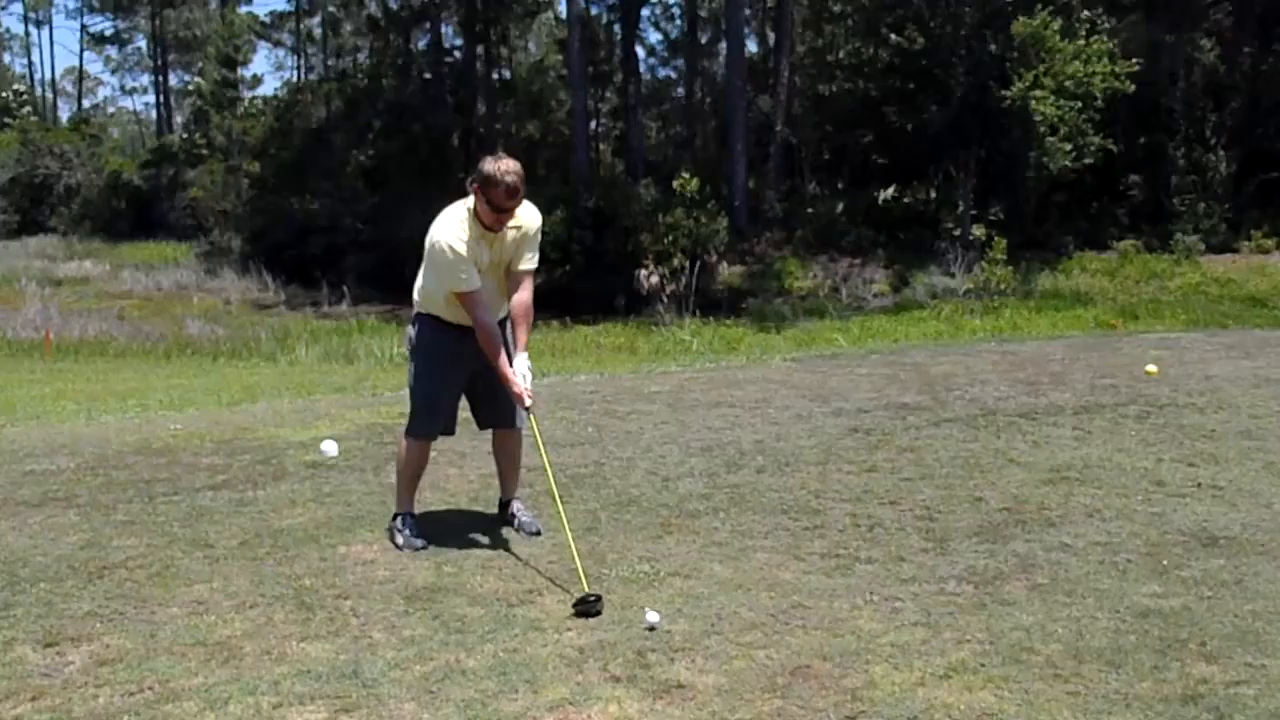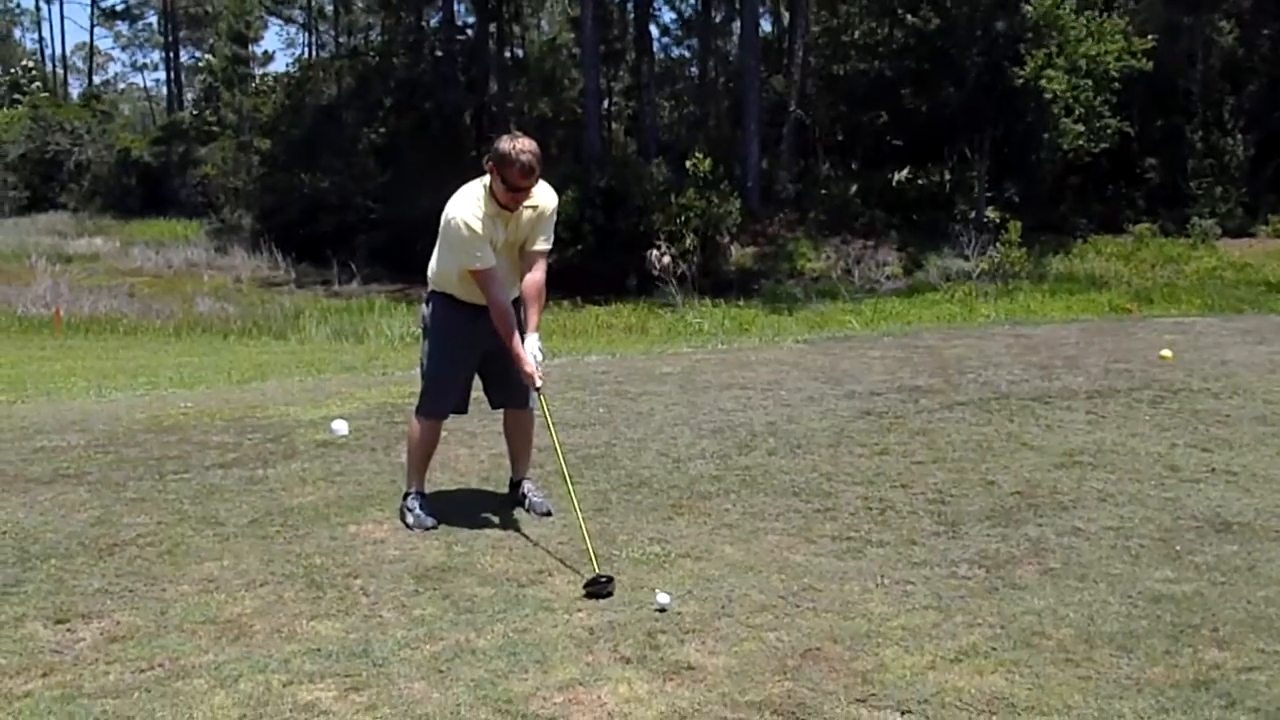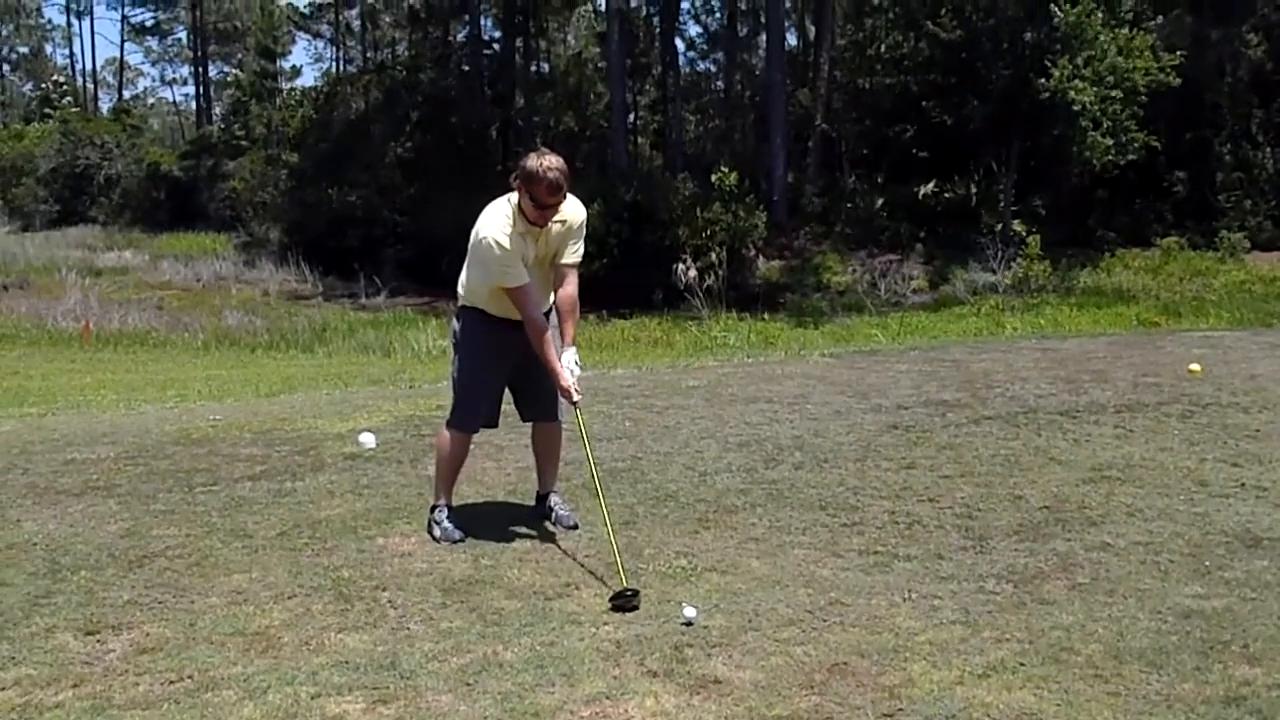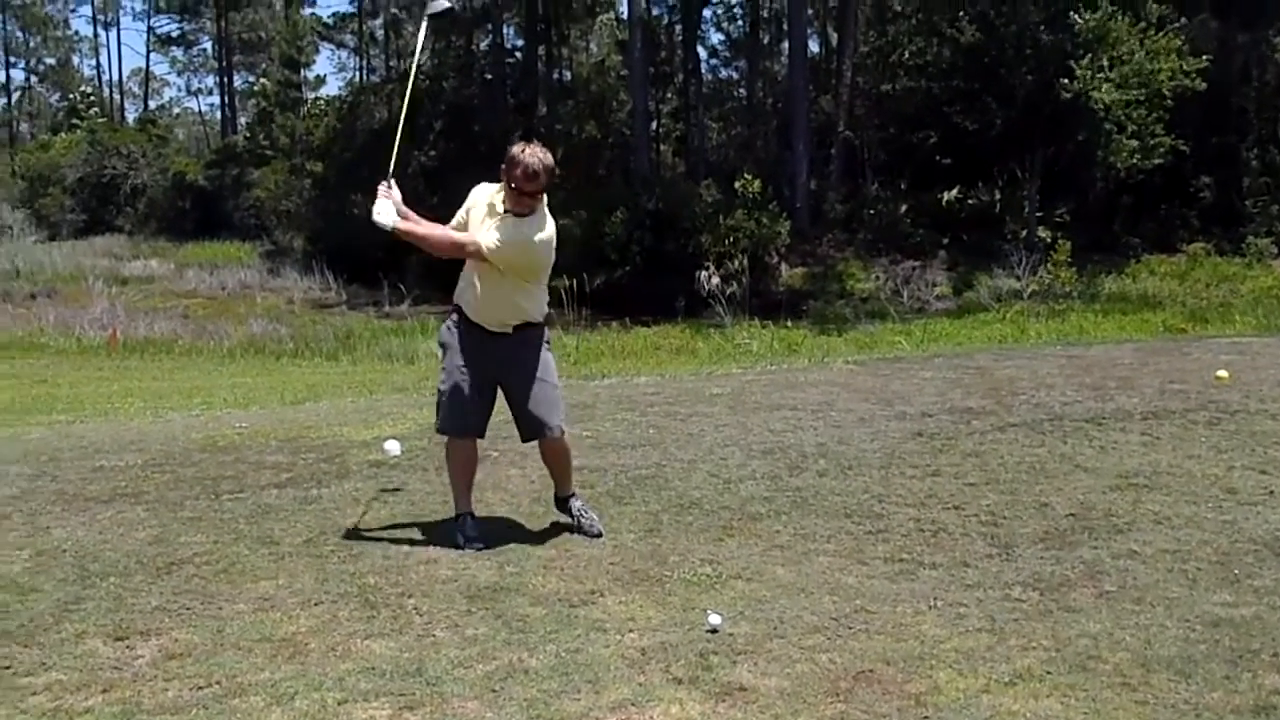
dt=0.7s
person 1, frame 1
left shoulder: (528, 219)
right shoulder: (449, 236)
left elbow: (521, 290)
right elbow: (478, 315)
left wrist: (521, 356)
right wrist: (508, 377)
left hip: (494, 325)
right hip: (441, 328)
left knee: (508, 418)
right knee: (423, 425)
left ankle: (510, 502)
right ankle: (403, 514)
person 1, frame 2
left shoulder: (544, 200)
right shoulder: (464, 213)
left elbow: (534, 270)
right elbow: (492, 292)
left wrist: (531, 336)
right wrist: (518, 356)
left hip: (507, 305)
right hip: (454, 306)
left knee: (521, 398)
right knee: (434, 405)
left ankle: (520, 482)
right ankle: (414, 494)
person 1, frame 3
left shoulder: (573, 214)
right shoulder: (494, 232)
left elbow: (566, 284)
right elbow: (528, 309)
left wrist: (569, 350)
right wrist: (555, 370)
left hip: (537, 321)
right hip: (484, 321)
left knee: (548, 411)
right knee: (464, 417)
left ankle: (547, 495)
right ankle: (441, 506)
person 1, frame 4
left shoulder: (538, 234)
right shoulder: (482, 195)
left elbow: (457, 245)
right elbow: (450, 238)
left wrist: (396, 224)
right wrist: (401, 212)
left hip: (521, 336)
right hip: (467, 328)
left knee: (550, 428)
right knee: (458, 426)
left ankle: (567, 498)
right ankle: (464, 514)
